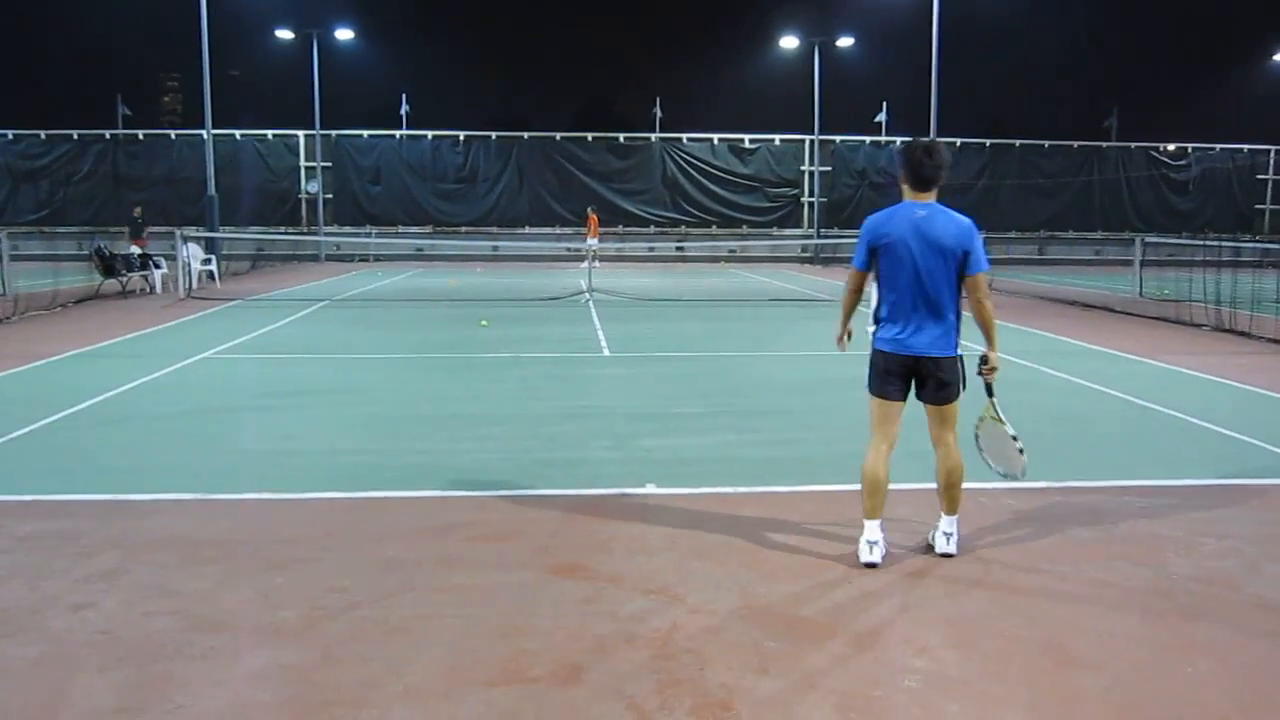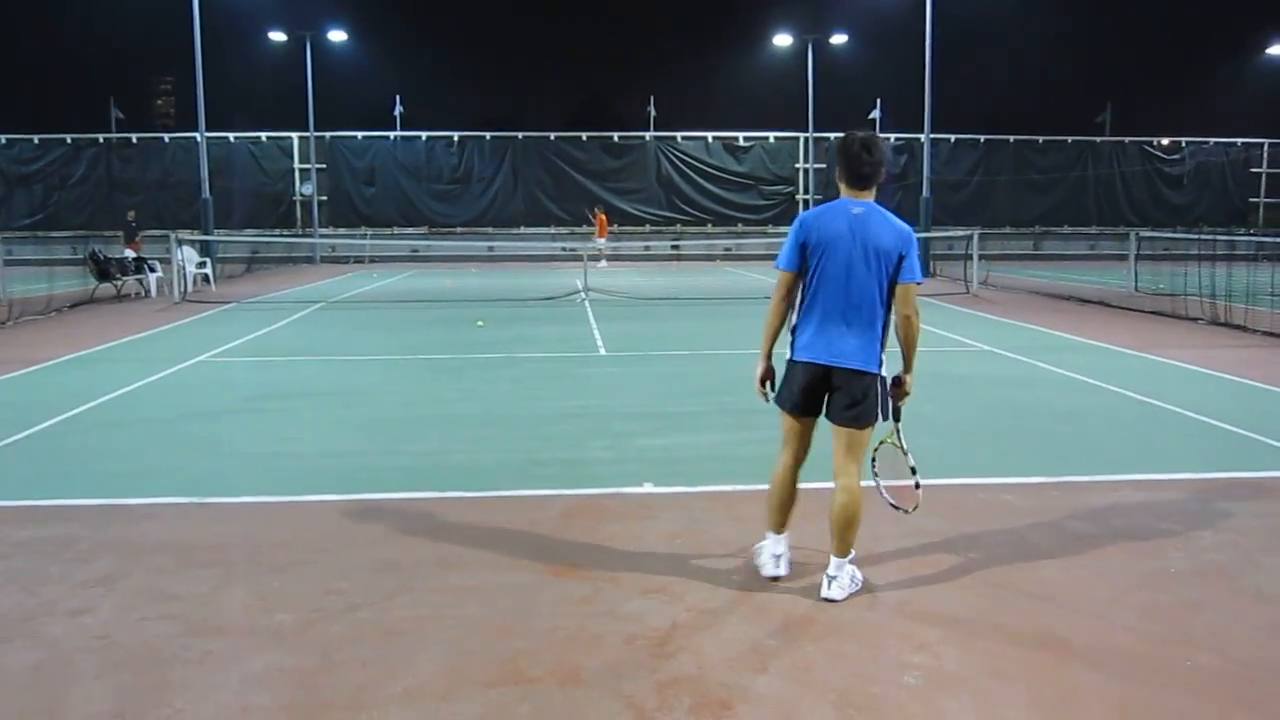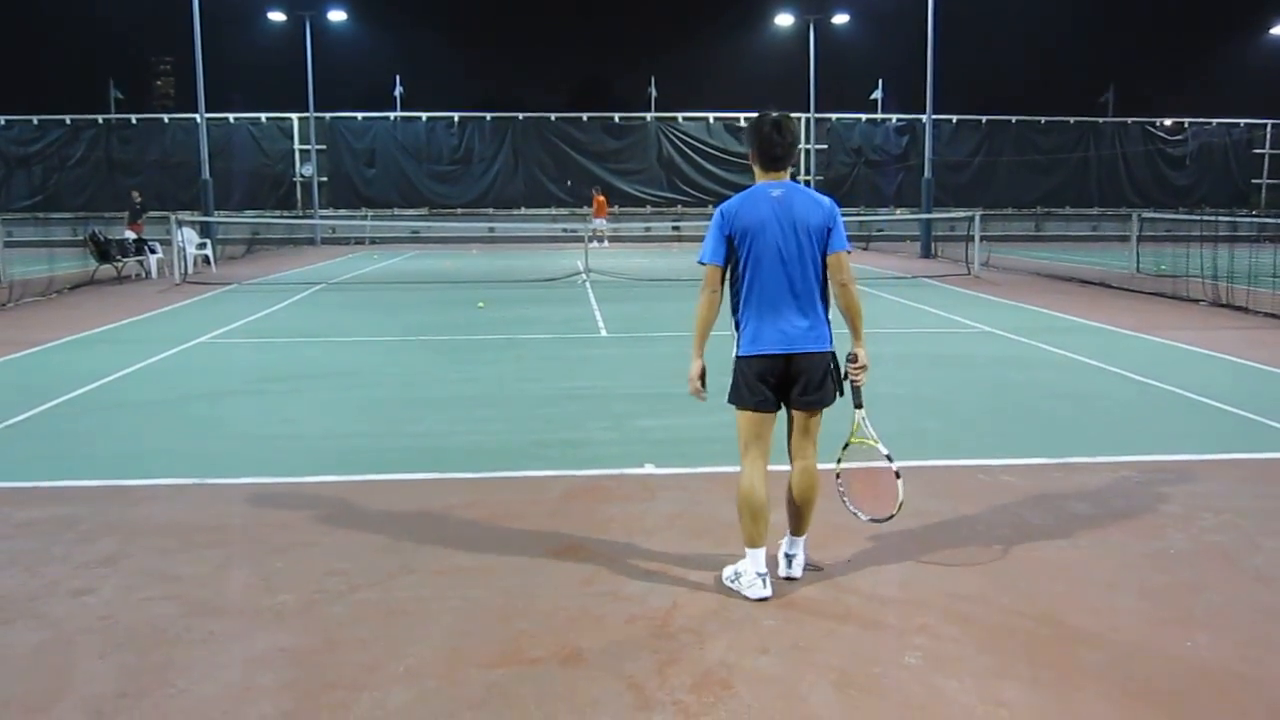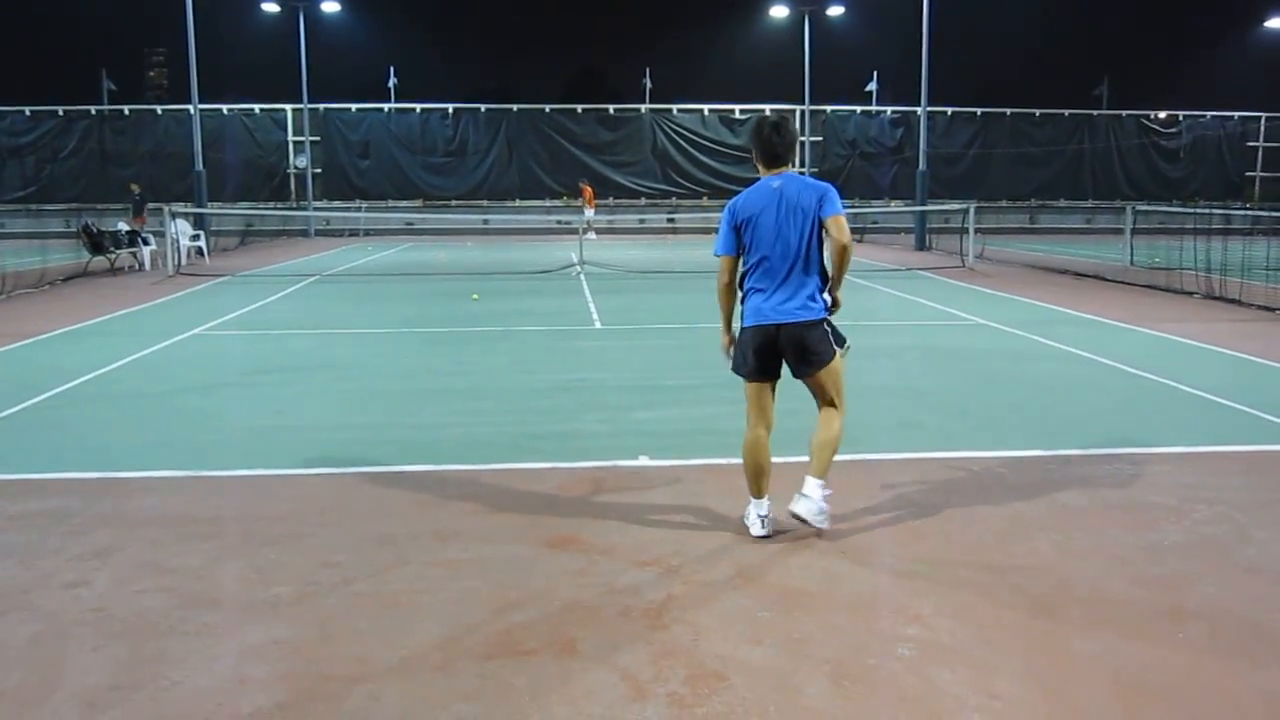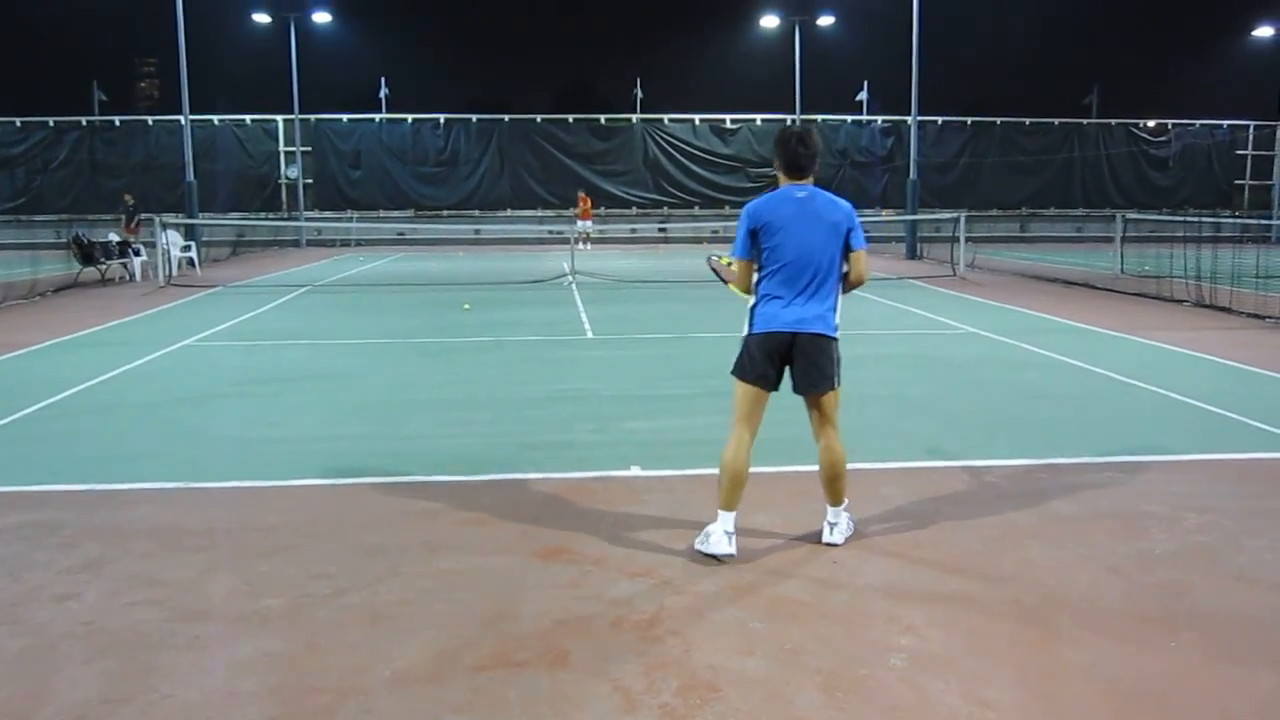
dt=1s
person 1, frame 1
left shoulder: (876, 225)
right shoulder: (962, 228)
left elbow: (854, 288)
right elbow: (979, 297)
left wrist: (843, 323)
right wrist: (991, 347)
left hip: (890, 349)
right hip: (942, 350)
left knee: (880, 443)
right knee: (946, 443)
left ankle: (872, 538)
right ankle: (948, 531)
person 1, frame 2
left shoulder: (808, 223)
right shoulder: (901, 235)
left elbow: (782, 298)
right elbow: (906, 313)
left wrist: (765, 356)
right wrist: (907, 370)
left hip: (806, 358)
right hip: (860, 366)
left knee: (790, 456)
right knee: (847, 471)
left ankle: (774, 549)
right ankle: (839, 572)
person 1, frame 3
left shoulder: (730, 212)
right shoulder: (824, 208)
left elbow: (711, 291)
right elbow: (842, 282)
left wrist: (698, 355)
right wrist: (858, 342)
left hip: (756, 350)
right hip: (813, 350)
left knee: (754, 461)
right knee: (804, 454)
left ankle: (754, 567)
right ankle: (793, 552)
person 1, frame 4
left shoulder: (738, 206)
right shoulder: (819, 192)
left elbow: (726, 278)
right elbow: (842, 240)
left wrist: (727, 328)
right wrist: (834, 288)
left hip: (756, 324)
right hip: (808, 320)
left knee: (758, 423)
right knee: (831, 408)
left ankle: (759, 511)
right ankle: (811, 493)
person 1, frame 5
left shoulder: (756, 211)
right shoulder: (842, 211)
left elbow: (743, 280)
right elbow: (859, 275)
left hip: (767, 331)
right hip: (817, 333)
left knee: (742, 433)
right knee: (828, 431)
left ankle: (723, 531)
right ankle: (837, 519)
